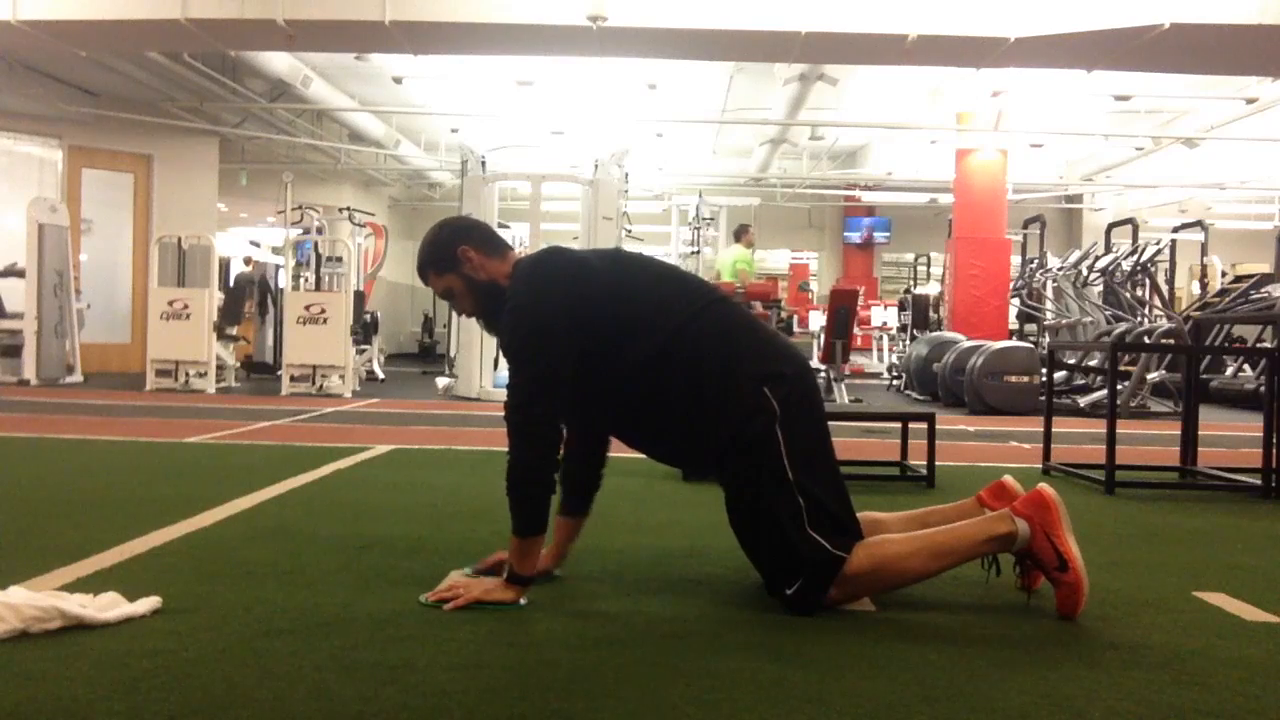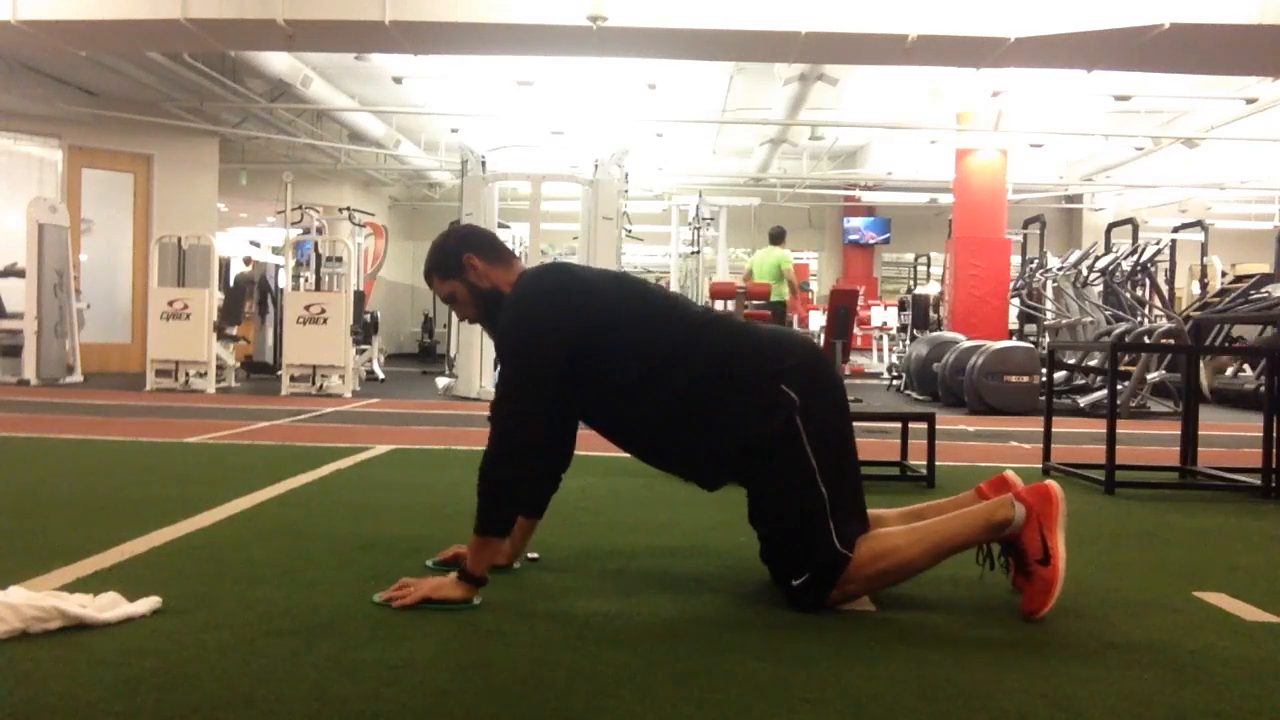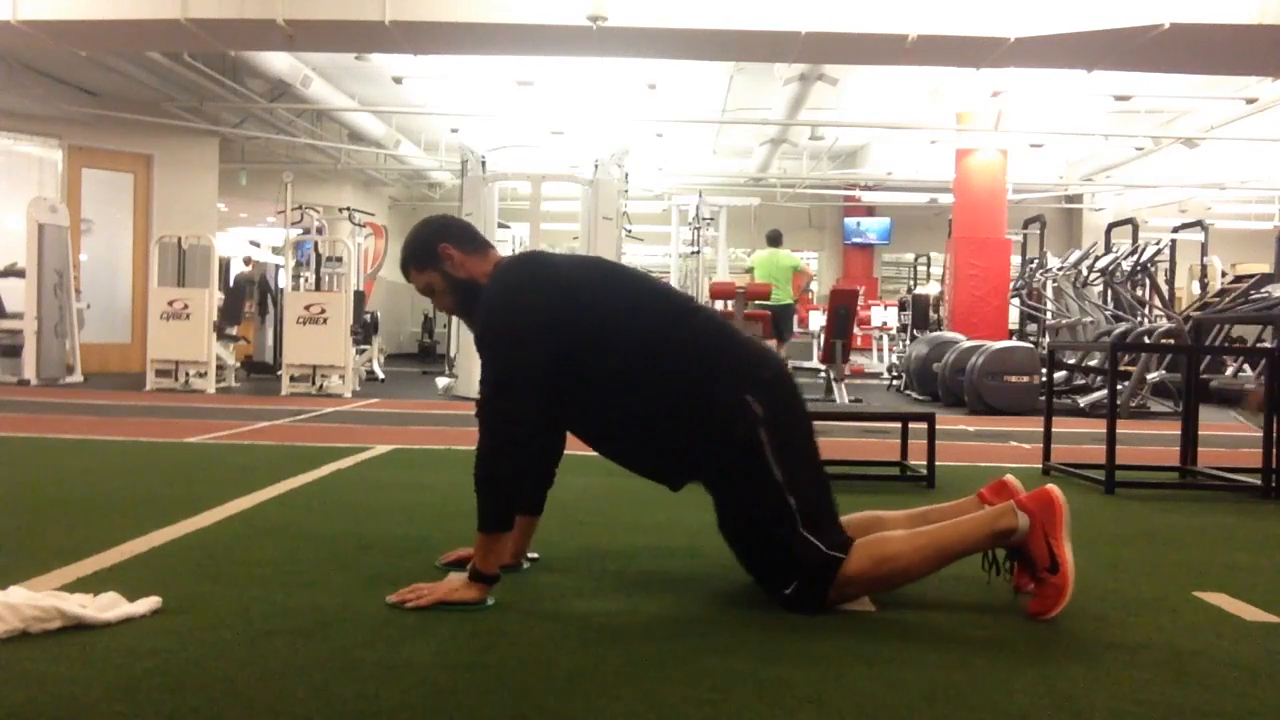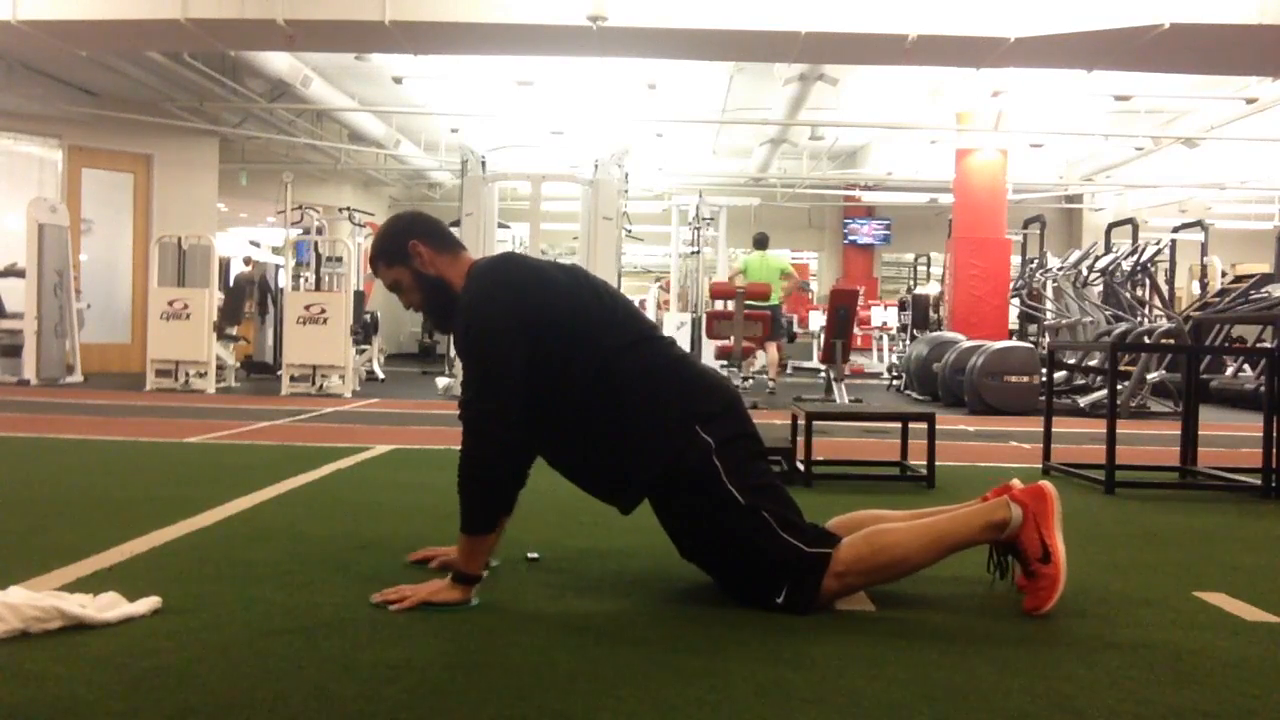
dt=1s
person 1, frame 1
left shoulder: (535, 296)
right shoulder: (562, 289)
left elbow: (532, 436)
right elbow: (583, 432)
left wrist: (517, 577)
right wrist: (554, 551)
left hip: (756, 400)
right hip: (751, 400)
left knee: (818, 579)
right knee: (827, 542)
left ankle: (1016, 526)
right ankle: (990, 508)
person 1, frame 2
left shoulder: (532, 308)
right shoulder: (558, 302)
left elbow: (514, 443)
right elbow: (547, 443)
left wrist: (470, 574)
right wrist: (508, 545)
left hip: (783, 399)
right hip: (774, 399)
left knee: (821, 579)
right knee: (825, 543)
left ankle: (1012, 512)
right ankle: (987, 503)
person 1, frame 3
left shoulder: (511, 298)
right shoulder: (536, 290)
left elbow: (507, 437)
right elbow: (539, 434)
left wrist: (481, 575)
right wrist: (511, 547)
left hip: (738, 407)
right hip: (731, 408)
left knee: (816, 580)
right knee: (817, 542)
left ankle: (1017, 521)
right ankle: (987, 507)
person 1, frame 4
left shoulder: (489, 300)
right shoulder: (512, 291)
left elbow: (491, 441)
right elbow: (513, 439)
left wrist: (464, 574)
right wrist: (476, 543)
left hip: (686, 439)
right hip: (685, 437)
left knee: (814, 578)
right knee: (811, 547)
left ankle: (1007, 515)
right ankle: (991, 509)
